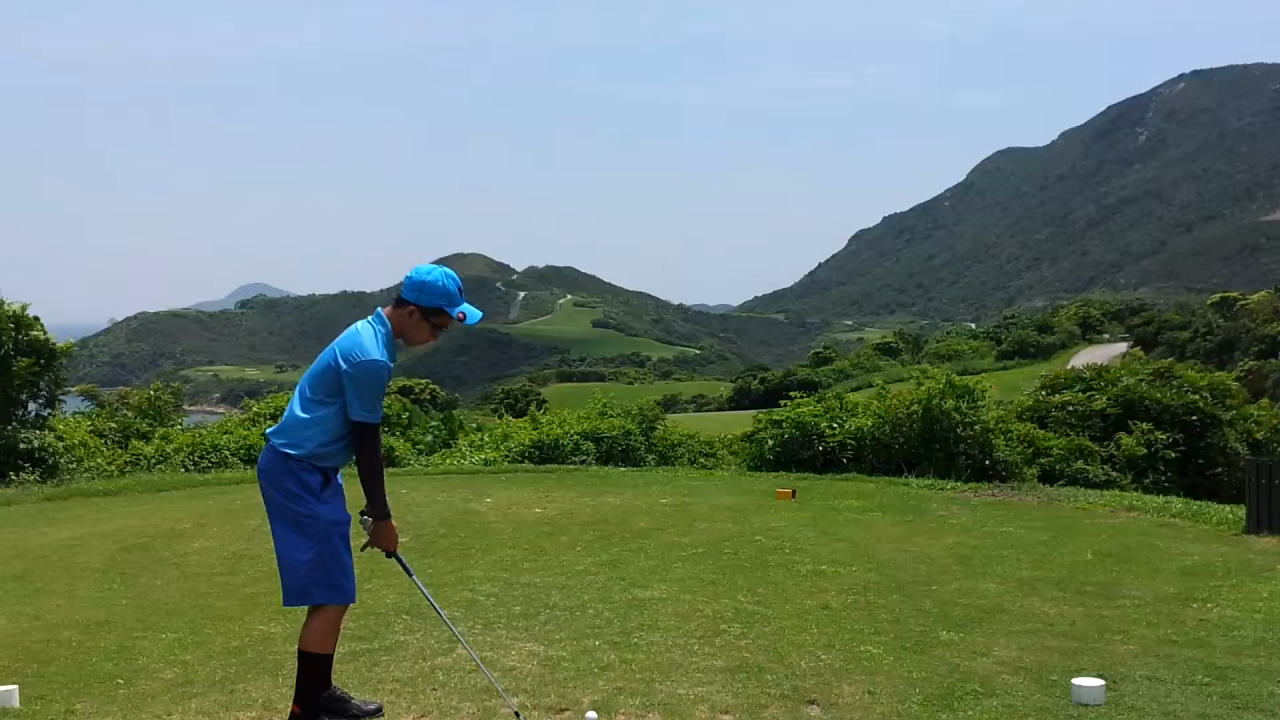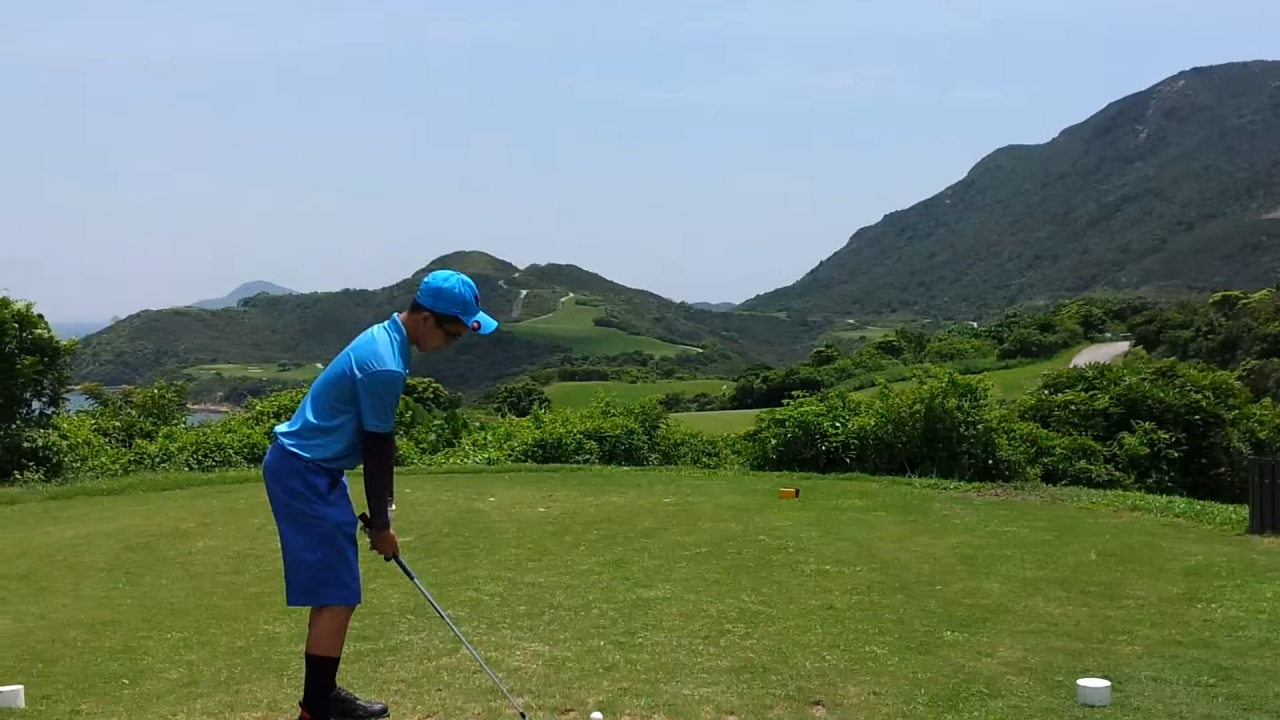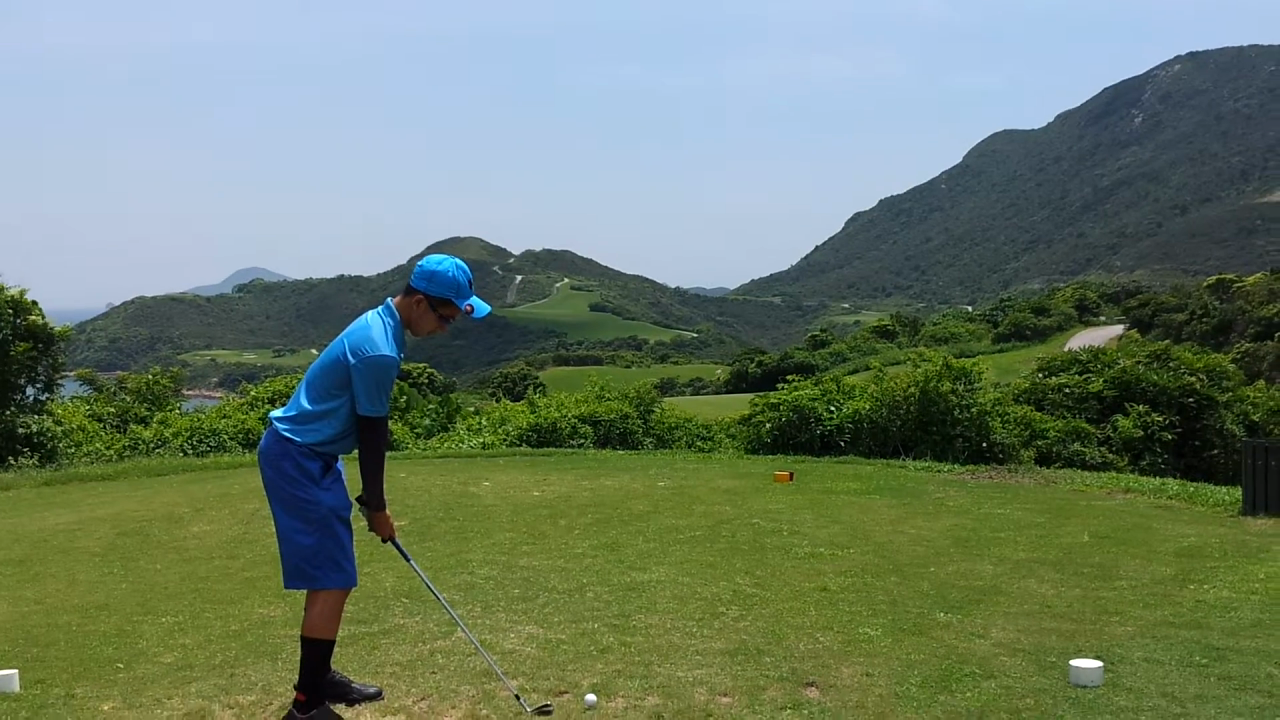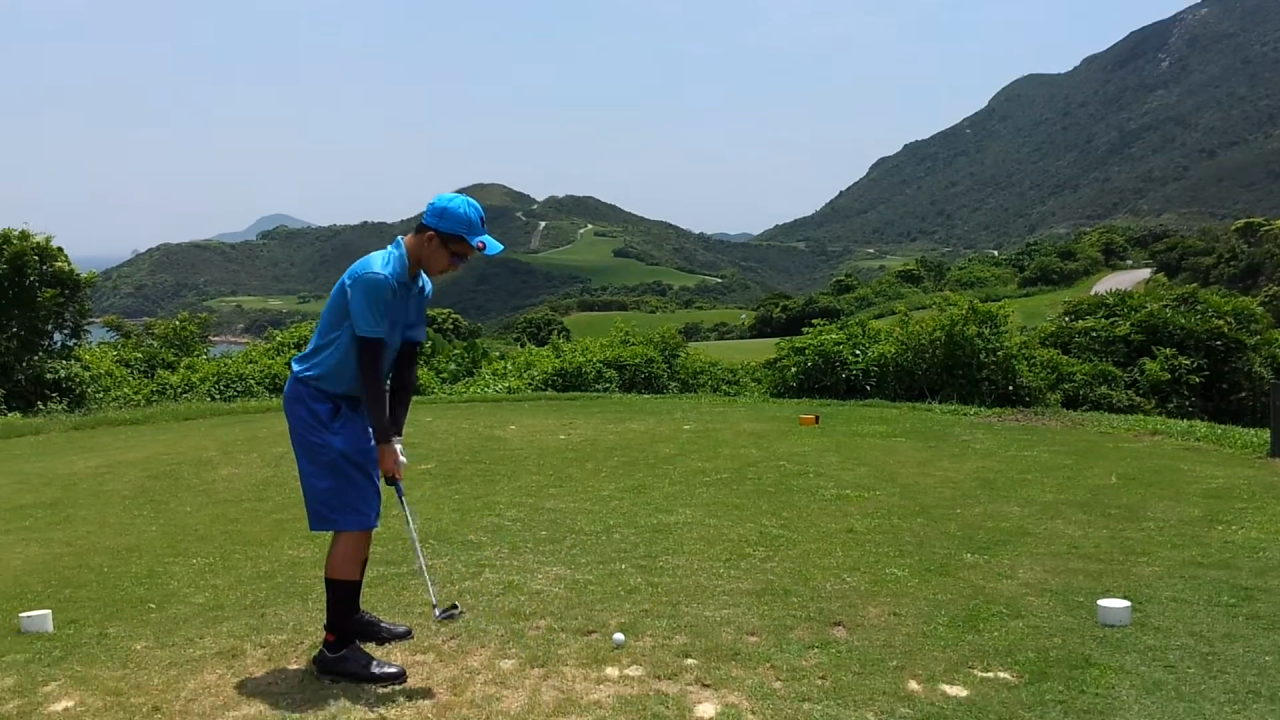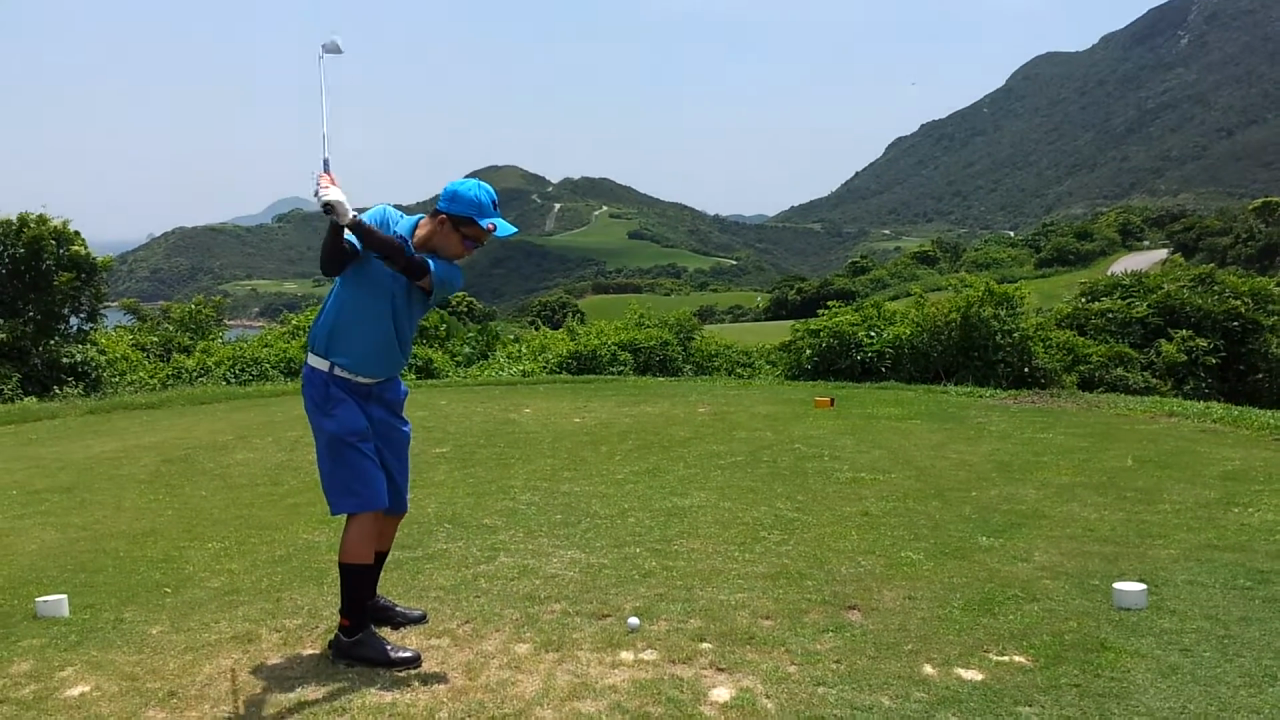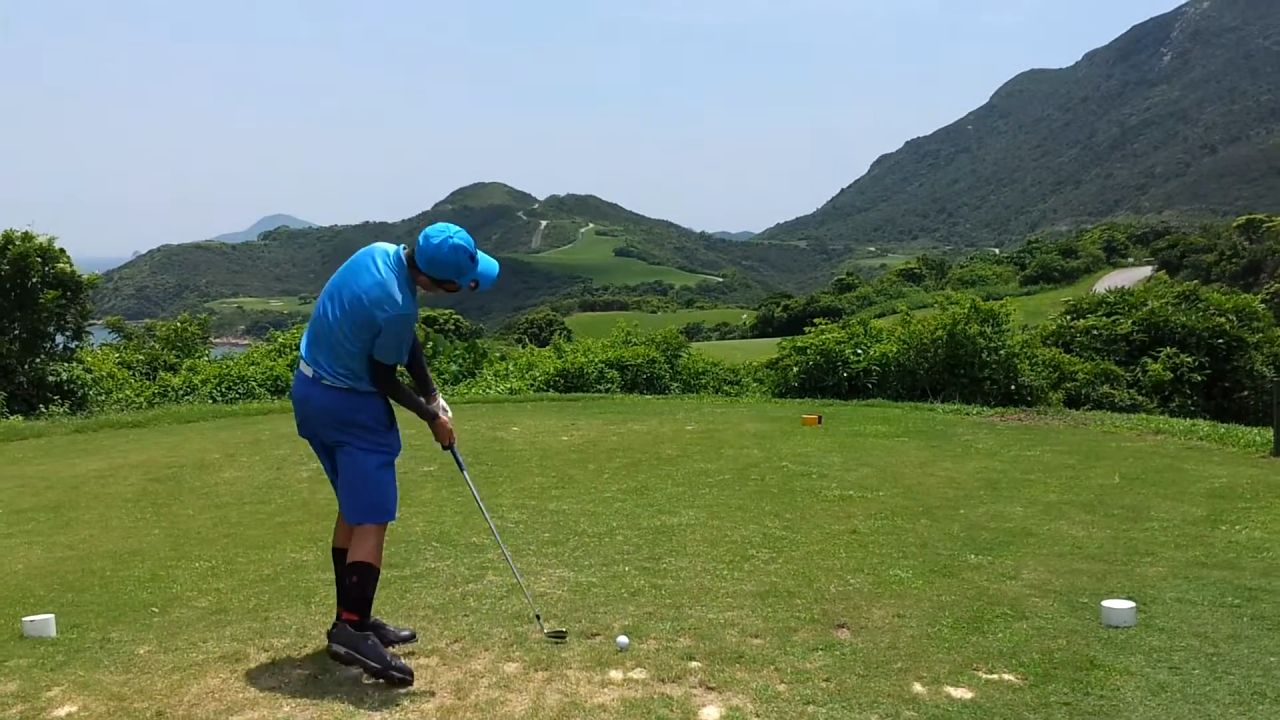
dt=0.5s
person 1, frame 1
left shoulder: (370, 335)
right shoulder: (369, 356)
left elbow: (366, 436)
right elbow: (366, 443)
left wrist: (376, 507)
right wrist: (382, 517)
left hip: (311, 468)
right hip: (297, 472)
left knee: (334, 589)
right knee: (331, 596)
person 1, frame 2
left shoulder: (386, 338)
right shoulder: (385, 366)
left elbow: (381, 442)
right elbow: (376, 451)
left wrist: (385, 505)
right wrist: (380, 526)
left hip: (311, 466)
right hip: (304, 472)
left knee: (335, 590)
right knee: (336, 596)
person 1, frame 3
left shoulder: (380, 324)
right shoulder: (379, 350)
left elbow: (374, 427)
right elbow: (370, 434)
left wrist: (373, 497)
right wrist: (377, 506)
left hip: (307, 452)
right hip: (298, 458)
left knee: (328, 574)
right knee: (332, 579)
left ankle: (319, 676)
person 1, frame 4
left shoulder: (419, 285)
right shoulder: (376, 276)
left elbow: (404, 366)
right elbow: (370, 363)
left wrist: (393, 435)
right wrist: (383, 441)
left hip: (349, 401)
right hip: (319, 401)
left knee: (363, 517)
right knee: (352, 520)
left ankle: (349, 617)
right ankle: (335, 647)
person 1, frame 5
left shoulder: (446, 273)
right shoulder: (383, 221)
left elbow: (411, 265)
right elbow: (332, 264)
left wrist: (352, 217)
right wrist: (340, 216)
left hip: (383, 390)
right hip: (333, 385)
left knee: (391, 507)
right knee: (368, 507)
left ankle: (365, 602)
right ankle: (351, 634)
person 1, frame 6
left shoulder: (381, 253)
right shoulder: (394, 308)
right elbow: (387, 380)
left wrist: (433, 397)
right wrist: (431, 416)
left hip: (315, 392)
right hip: (349, 404)
left knee: (358, 506)
right knee: (371, 517)
left ankle: (352, 618)
right ankle: (352, 631)
